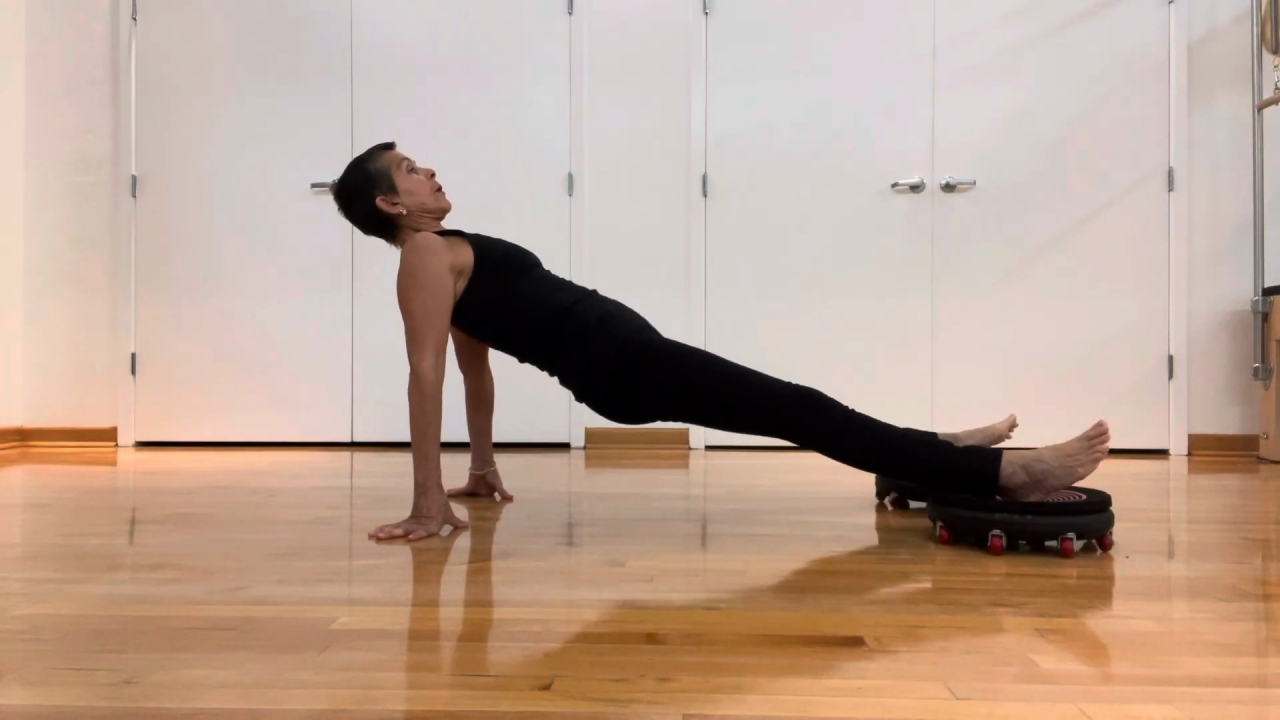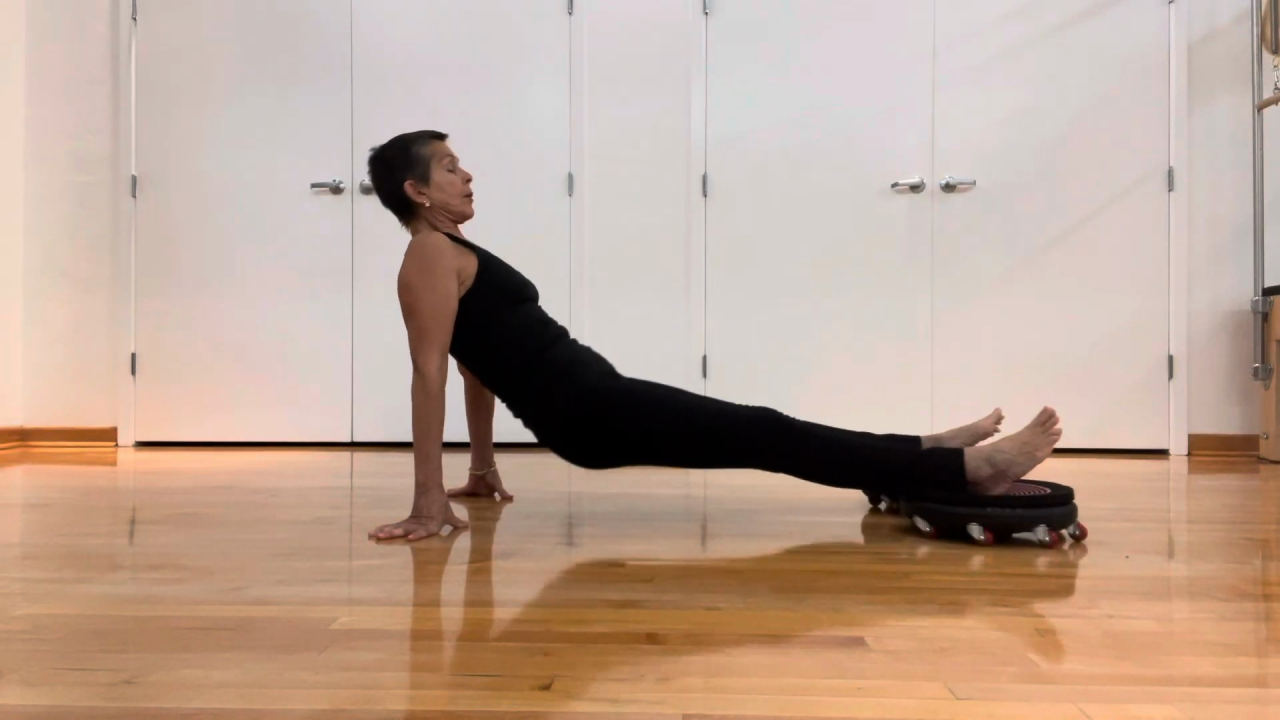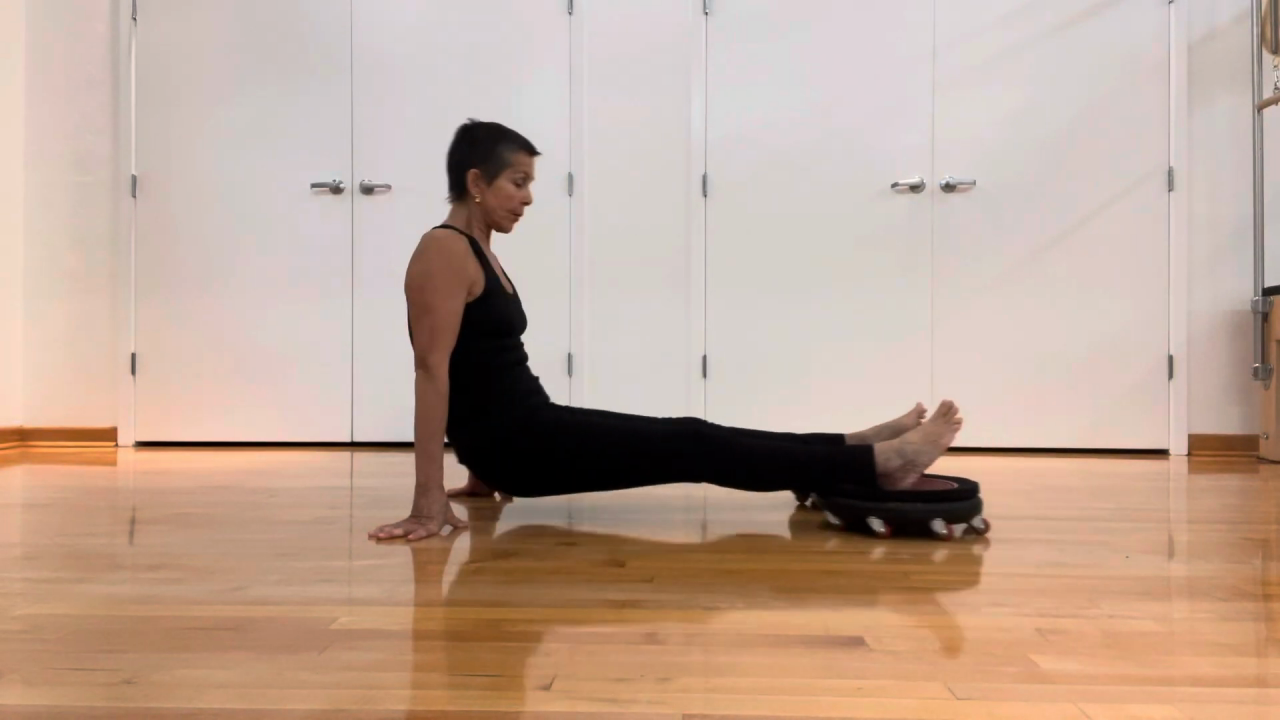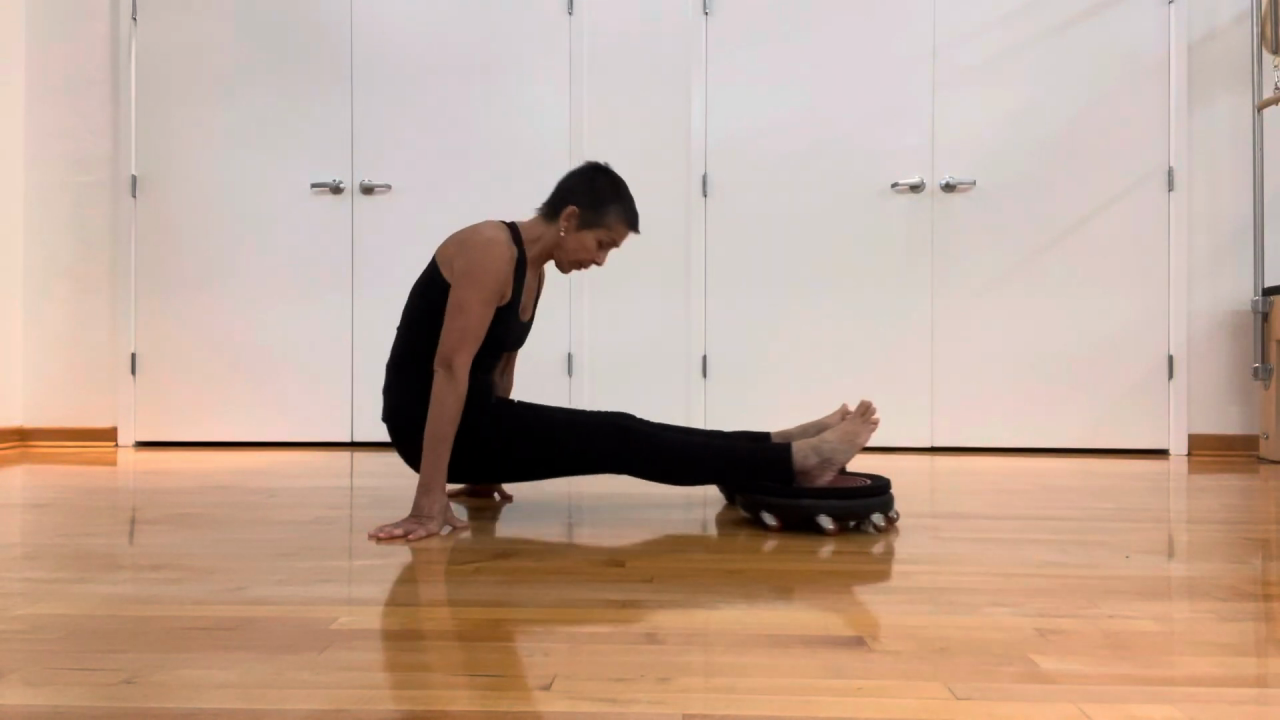
dt=0.4s
person 1, frame 1
left shoulder: (451, 255)
right shoulder: (424, 254)
left elbow: (475, 365)
right elbow: (426, 373)
right wrist: (428, 503)
left hip: (622, 349)
right hip: (617, 363)
left knee: (791, 410)
right knee: (799, 414)
left ankle: (940, 453)
right ankle: (1003, 473)
person 1, frame 2
left shoulder: (457, 254)
right shoulder: (429, 255)
left elbow: (479, 366)
right elbow: (429, 372)
left wrist: (483, 468)
right wrist: (429, 501)
left hip: (593, 396)
right hip: (584, 412)
left knee: (763, 430)
right knee: (765, 439)
left ankle: (936, 454)
right ankle: (968, 470)
person 1, frame 3
left shoulder: (479, 252)
right shoulder: (443, 251)
right elbow: (433, 370)
left wrist: (483, 470)
right wrist: (428, 500)
left hip: (532, 428)
right hip: (514, 445)
left knee: (691, 437)
right knee: (692, 450)
left ankle: (858, 449)
right ankle: (879, 464)
person 1, frame 4
left shoulder: (534, 265)
right shoulder: (489, 251)
right elbow: (450, 367)
left wrist: (490, 460)
right wrist: (429, 499)
left hip: (475, 417)
right hip: (429, 422)
left knee: (621, 434)
right knee: (617, 440)
left ankle: (783, 448)
right ankle: (797, 461)
